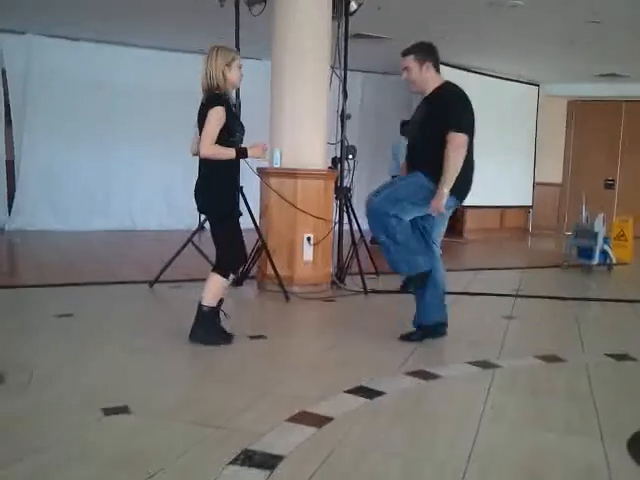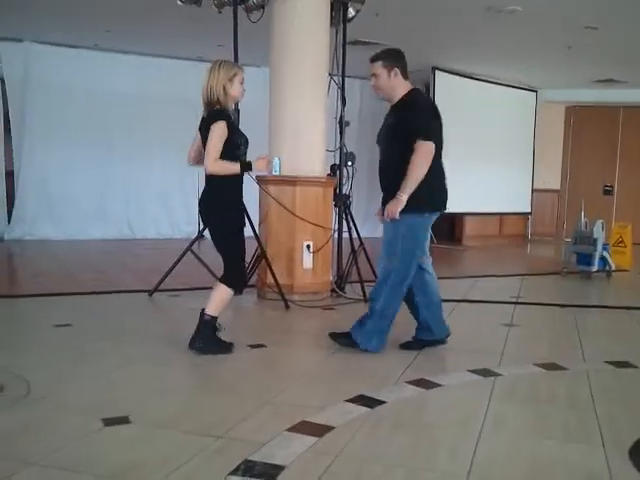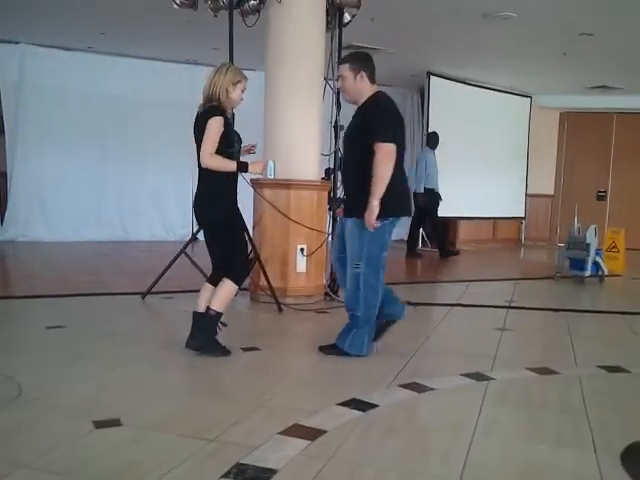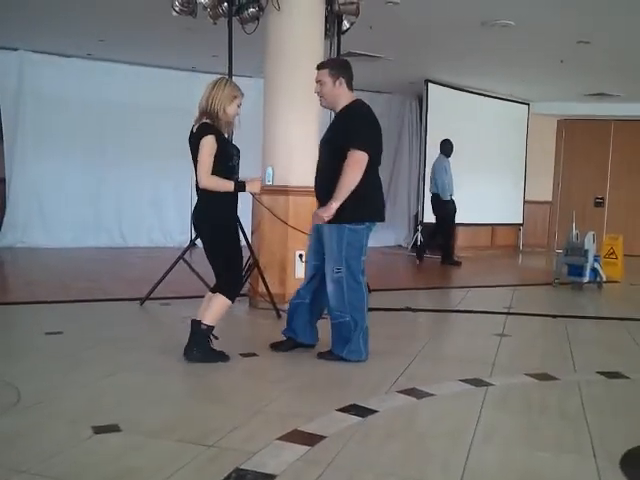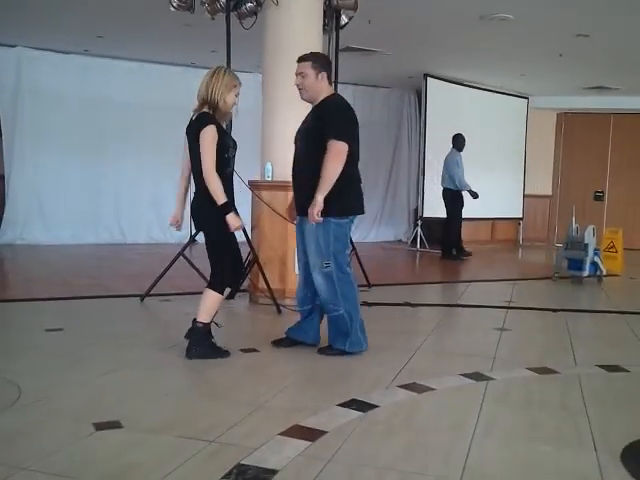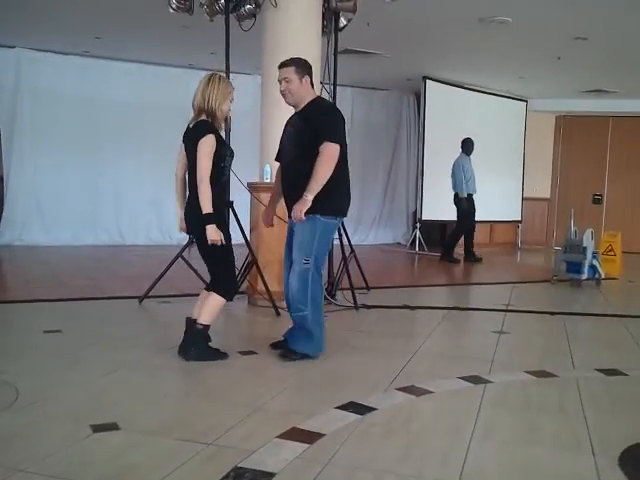
dt=0.3s
person 1, frame 1
left shoulder: (452, 98)
right shoulder: (428, 102)
left elbow: (457, 145)
left wrist: (444, 190)
right wrist: (401, 184)
left hip: (438, 186)
right hip: (425, 182)
left knee: (378, 206)
right knee: (426, 251)
left ankle: (415, 267)
right ankle: (432, 320)
person 1, frame 2
left shoulder: (419, 106)
right shoulder: (398, 110)
left elbow: (424, 153)
left wrist: (400, 197)
right wrist: (396, 199)
left hip: (416, 202)
right hip: (407, 202)
left knee: (397, 267)
right knee: (415, 265)
left ankle: (366, 335)
right ankle: (433, 330)
person 1, frame 3
left shoulder: (380, 108)
right shoulder: (366, 110)
left elbow: (385, 155)
left wrist: (374, 203)
right wrist: (352, 203)
left hip: (374, 207)
right hip: (357, 205)
left knee: (362, 272)
right knee: (344, 264)
left ankle: (355, 341)
right ankle: (386, 310)
person 1, frame 4
left shoulder: (358, 116)
right shoulder: (343, 117)
left elbow: (357, 162)
left wrist: (332, 204)
left hip: (350, 214)
right hip: (335, 213)
left knee: (344, 278)
right knee: (316, 274)
left ankle: (351, 347)
right ankle: (300, 333)
person 1, frame 5
left shoulder: (336, 109)
right shoulder: (316, 113)
left elbow: (337, 153)
left wrist: (319, 198)
right wrist: (298, 201)
left hip: (332, 207)
right hip: (311, 207)
left knee: (329, 271)
right knee: (308, 272)
left ankle: (349, 339)
right ankle: (306, 331)
person 1, frame 6
left shoulder: (324, 112)
right shoulder: (294, 120)
left elbow: (329, 154)
left wrist: (307, 197)
right wrist: (272, 203)
left hip: (321, 207)
right hip: (299, 208)
left knee: (304, 271)
right knee: (295, 273)
left ankle: (306, 341)
right ankle: (301, 334)
person 2, frame 1
left shoulder: (212, 102)
right shoulder: (219, 103)
left elbow: (196, 148)
right elbow: (206, 149)
left wrist: (235, 149)
right wrist: (245, 152)
left hip: (218, 190)
right hip: (217, 192)
left knee: (234, 256)
right knee: (229, 258)
left ankle: (208, 318)
right ankle: (203, 325)
person 2, frame 2
left shoulder: (213, 117)
right shoulder: (221, 118)
left elbow: (194, 158)
right elbow: (211, 165)
right wrist: (250, 165)
left hip: (221, 204)
right hip: (222, 206)
left knee: (232, 269)
right knee: (235, 272)
left ankle: (207, 331)
right ankle: (203, 334)
person 2, frame 3
left shoulder: (206, 114)
right shoulder: (216, 114)
right elbow: (207, 159)
left wrist: (238, 152)
right wrist: (245, 166)
left hip: (211, 203)
right hip: (218, 205)
left knee: (221, 269)
right knee: (240, 267)
left ankle: (199, 331)
right ankle: (205, 331)
person 2, frame 4
left shoulder: (204, 130)
right shoulder: (208, 132)
right elbow: (204, 179)
left wrist: (237, 183)
right wrist: (243, 186)
left hip: (215, 217)
right hip: (216, 219)
left knee: (224, 280)
right knee: (232, 282)
left ankle: (197, 340)
right ankle: (199, 343)
person 2, frame 5
left shoulder: (197, 121)
right shoulder: (210, 123)
left elbow: (187, 169)
right elbow: (209, 171)
left wrist: (180, 207)
right wrist: (228, 210)
left hip: (206, 207)
right hip: (214, 209)
left knee: (230, 270)
right knee: (224, 273)
left ankle: (200, 329)
right ankle: (199, 340)
person 2, frame 6
left shoulder: (192, 128)
right shoulder: (208, 132)
left elbow: (181, 174)
right elbow: (203, 180)
left wrist: (184, 212)
right wrist: (209, 222)
left hip: (198, 214)
right hip: (210, 216)
left knee: (218, 278)
right knee: (226, 281)
left ankle: (191, 337)
right ankle: (197, 341)
